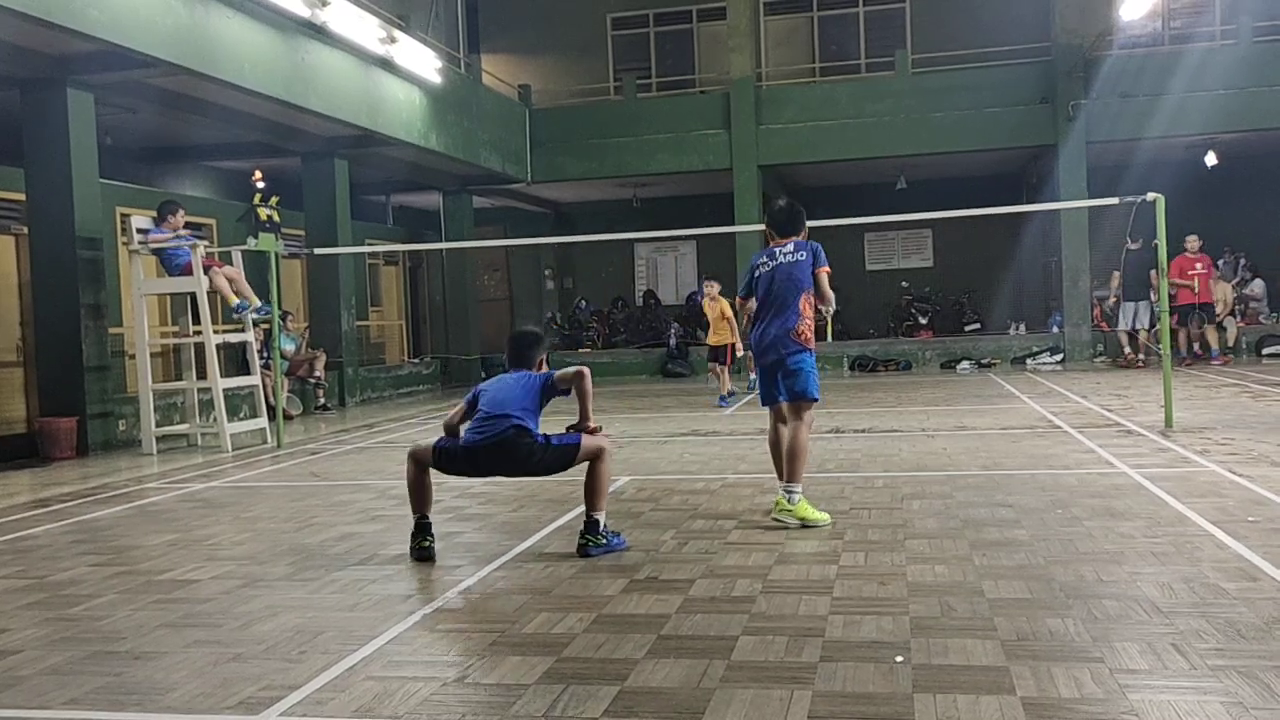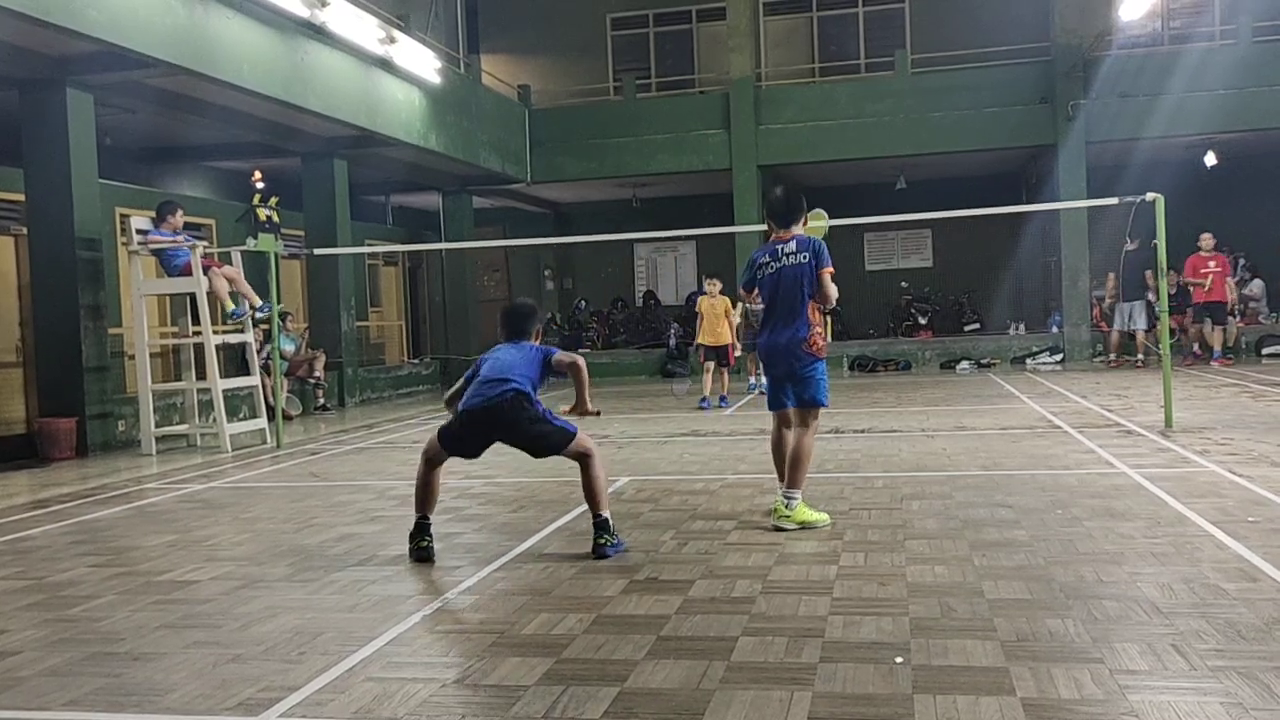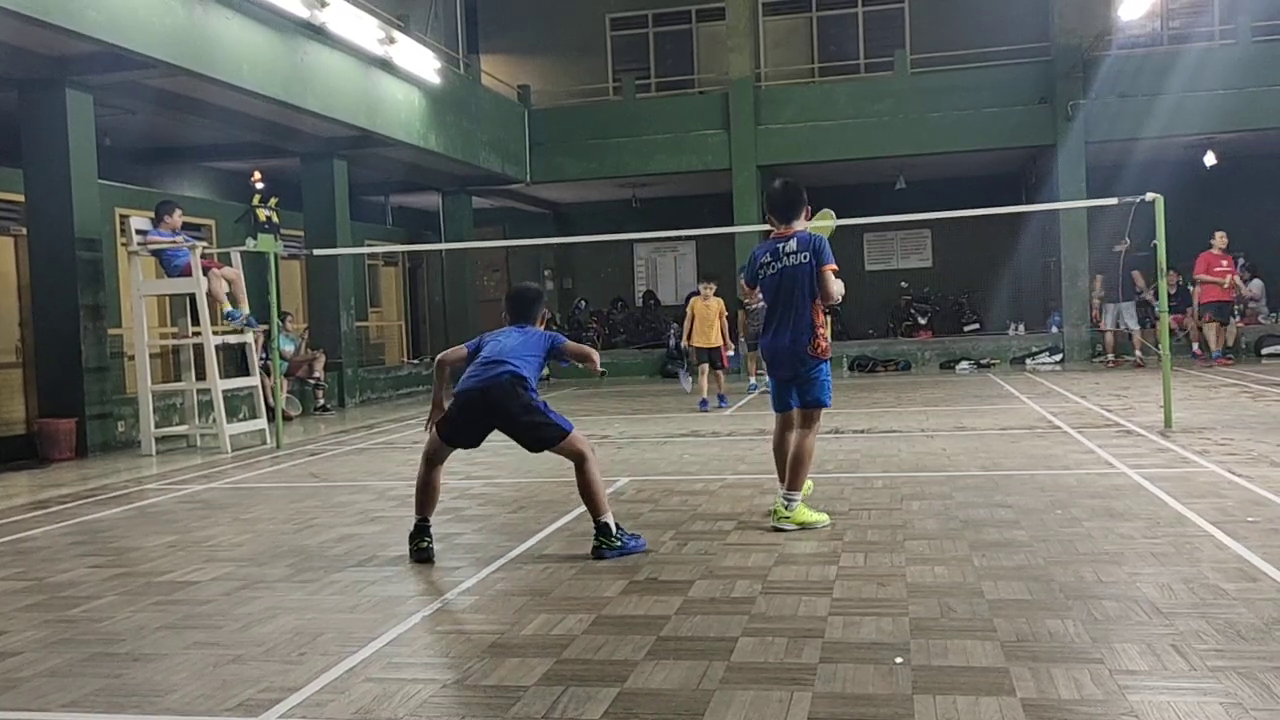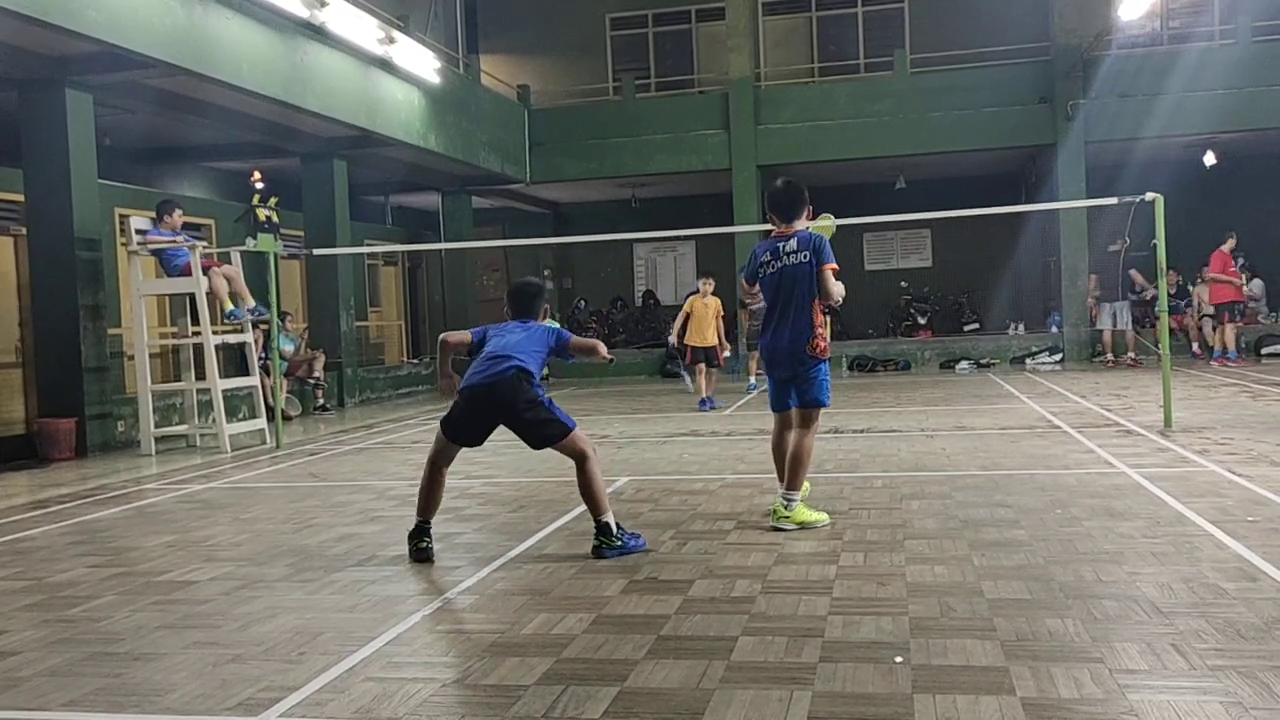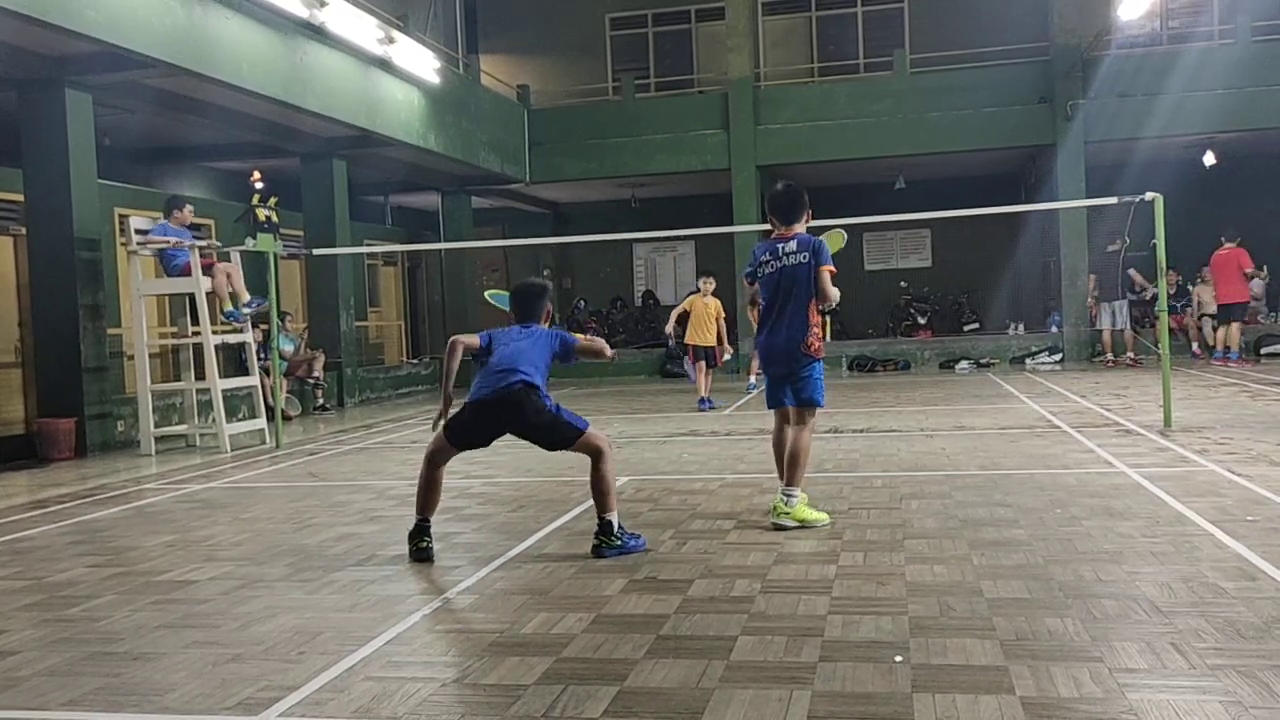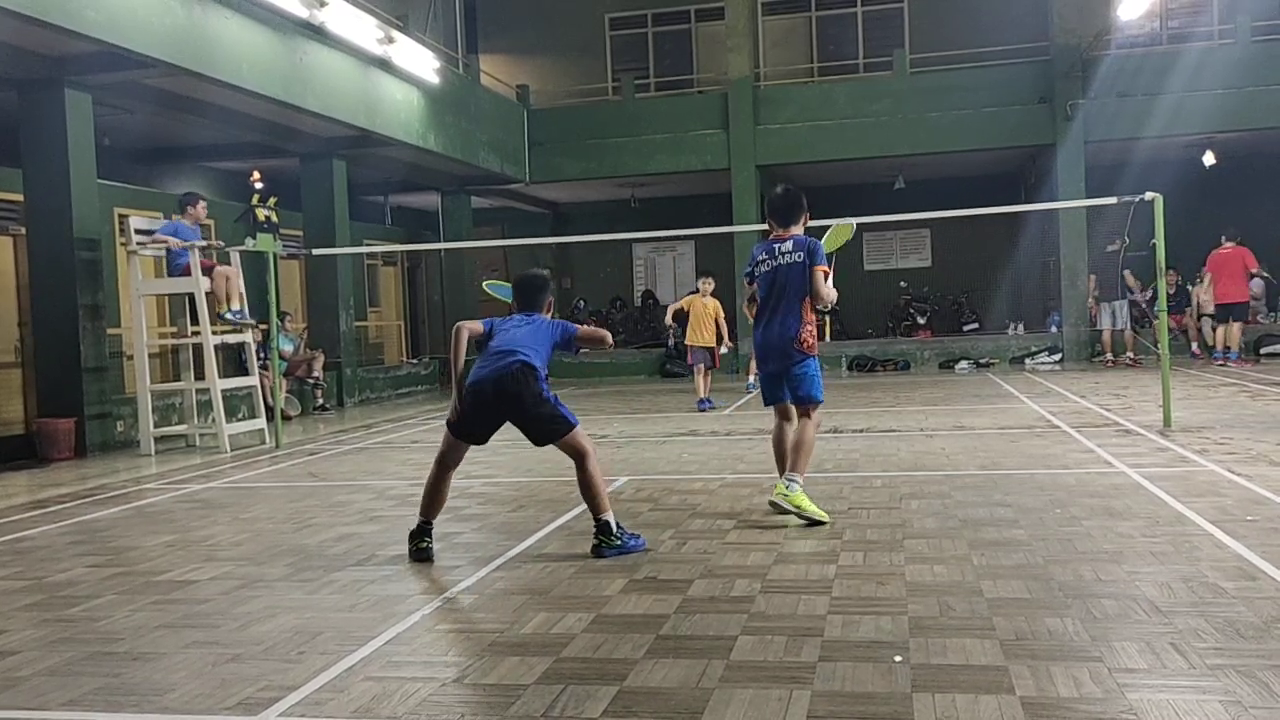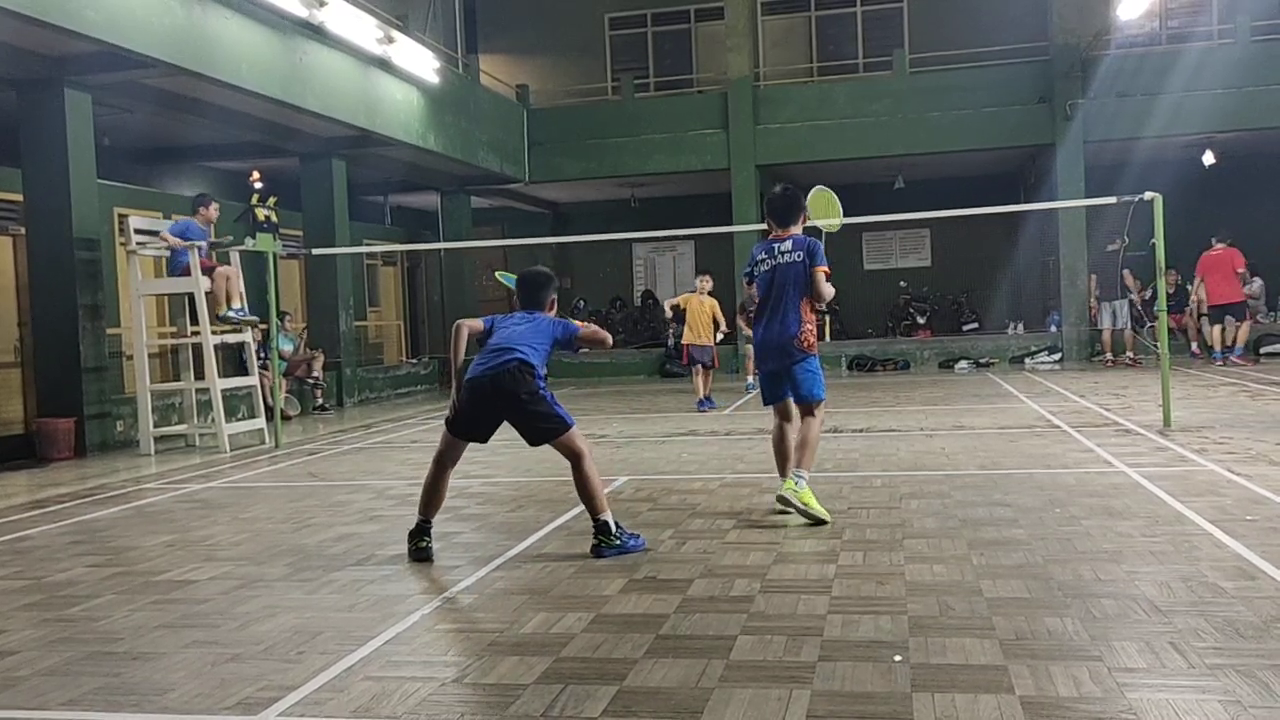
dt=0.3s
person 1, frame 1
left shoulder: (759, 260)
right shoulder: (811, 249)
left elbow: (742, 303)
right elbow: (825, 296)
right wrist: (828, 304)
left hip: (763, 343)
right hip: (794, 340)
left knee: (779, 418)
right knee: (800, 417)
left ankle: (785, 493)
right ankle: (791, 500)
person 1, frame 2
left shoulder: (760, 255)
right shoulder: (815, 246)
left elbow: (746, 293)
right elbow: (828, 297)
right wrist: (831, 294)
left hip: (771, 347)
right hip: (804, 345)
left knee: (782, 421)
right knee: (805, 423)
left ankle: (785, 495)
right ankle: (790, 506)
person 1, frame 3
left shoulder: (761, 252)
right shoulder: (815, 243)
left elbow: (749, 290)
right elbow: (829, 295)
right wrist: (839, 289)
left hip: (774, 348)
right hip: (808, 345)
left knee: (784, 421)
right knee: (807, 424)
left ankle: (787, 491)
right ankle: (789, 507)
person 1, frame 4
left shoulder: (761, 250)
right shoulder: (816, 243)
left elbow: (749, 288)
right elbow: (828, 295)
right wrist: (841, 290)
left hip: (773, 348)
right hip: (807, 345)
left knee: (783, 421)
right knee: (806, 423)
left ankle: (787, 490)
right ankle: (789, 506)
person 1, frame 5
left shoulder: (761, 251)
right shoulder: (815, 246)
left elbow: (752, 292)
right elbow: (825, 295)
right wrist: (835, 295)
left hip: (770, 347)
right hip: (802, 345)
left knee: (782, 419)
right knee: (803, 421)
left ankle: (786, 491)
right ankle: (789, 503)
person 1, frame 6
left shoulder: (759, 252)
right shoulder: (810, 246)
left elbow: (752, 295)
right elbow: (819, 296)
right wrist: (832, 295)
left hip: (765, 344)
right hip: (797, 342)
left knee: (783, 415)
right knee: (808, 415)
left ankle: (786, 486)
right ankle: (790, 487)
person 1, frame 7
left shoulder: (759, 252)
right shoulder: (810, 246)
left elbow: (751, 294)
right elbow: (820, 295)
right wrist: (830, 292)
left hip: (765, 344)
right hip: (797, 341)
left knee: (783, 415)
right knee: (812, 412)
left ankle: (787, 485)
right ankle: (797, 484)
person 2, frame 1
left shoulder: (487, 385)
right shoulder: (542, 378)
left elbow: (450, 424)
right elbow: (581, 373)
left wrist: (466, 448)
right wrist: (586, 420)
left hip: (474, 452)
right hip: (520, 448)
left knee: (416, 456)
right knee: (600, 447)
left ankle: (422, 537)
right ankle: (594, 534)
person 2, frame 2
left shoulder: (488, 356)
right shoulder: (542, 352)
left elbow: (450, 400)
right elbow: (576, 363)
right wrist: (583, 402)
left hip: (472, 412)
right hip: (516, 409)
left knee: (430, 456)
right knee: (588, 452)
left ankle: (421, 537)
right ankle: (604, 533)
person 2, frame 3
left shoulder: (489, 337)
right shoulder: (546, 338)
left elbow: (444, 359)
right elbow: (589, 355)
left wrist: (437, 401)
right wrist: (594, 366)
left hip: (468, 396)
right hip: (512, 394)
left knee: (431, 458)
right knee: (583, 453)
left ankle: (421, 537)
right ankle: (608, 535)
person 2, frame 4
left shoulder: (492, 330)
right shoulder: (549, 332)
left elbow: (447, 339)
right elbow: (596, 348)
left wrist: (445, 376)
right wrist: (603, 353)
left hip: (474, 391)
right hip: (517, 389)
left knee: (438, 460)
right knee: (584, 453)
left ankle: (421, 537)
right ankle: (608, 535)
person 2, frame 5
left shoulder: (496, 335)
right shoulder: (553, 336)
left elbow: (457, 342)
right elbow: (603, 352)
left wrist: (446, 396)
right wrist: (598, 344)
left hip: (482, 403)
right hip: (525, 399)
left knee: (434, 457)
right knee: (601, 448)
left ankle: (421, 537)
right ankle: (609, 534)
person 2, frame 6
left shoulder: (498, 324)
right shoulder: (554, 326)
left elbow: (461, 328)
right elbow: (604, 338)
left wrist: (458, 385)
right wrist: (592, 332)
left hip: (480, 386)
right hip: (522, 384)
left knee: (445, 461)
right knee: (584, 452)
left ankle: (421, 537)
right ankle: (608, 533)
person 2, frame 7
left shoulder: (500, 320)
right shoulder: (555, 325)
left elbow: (462, 326)
right elbow: (605, 340)
left wrist: (457, 379)
right wrist: (592, 330)
left hip: (478, 383)
right hip: (518, 381)
left knee: (444, 460)
right knee: (579, 452)
left ankle: (420, 536)
right ankle: (607, 533)
